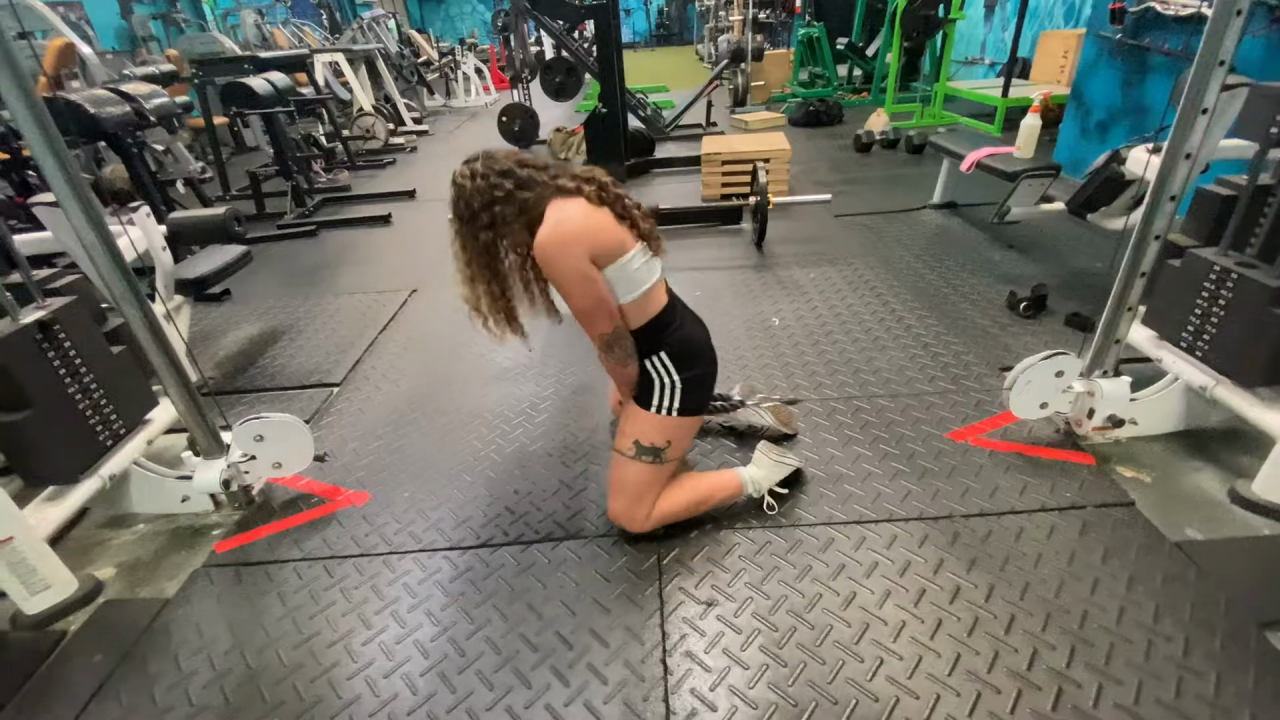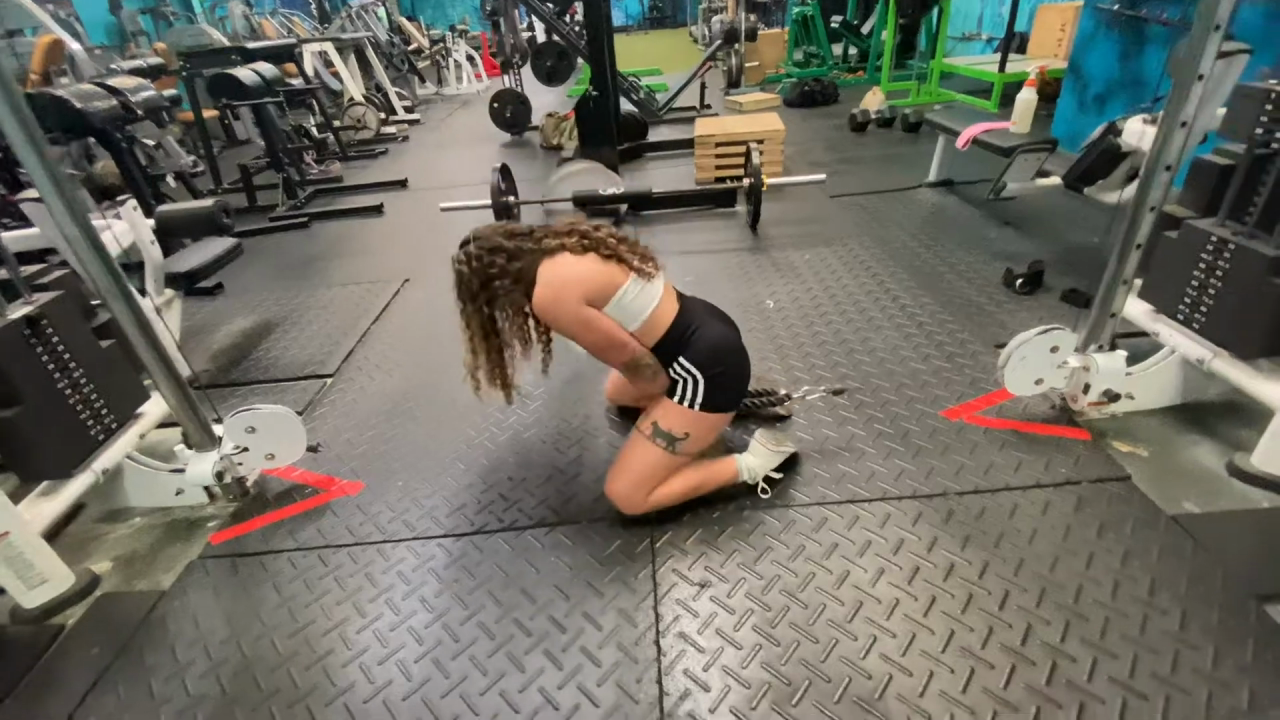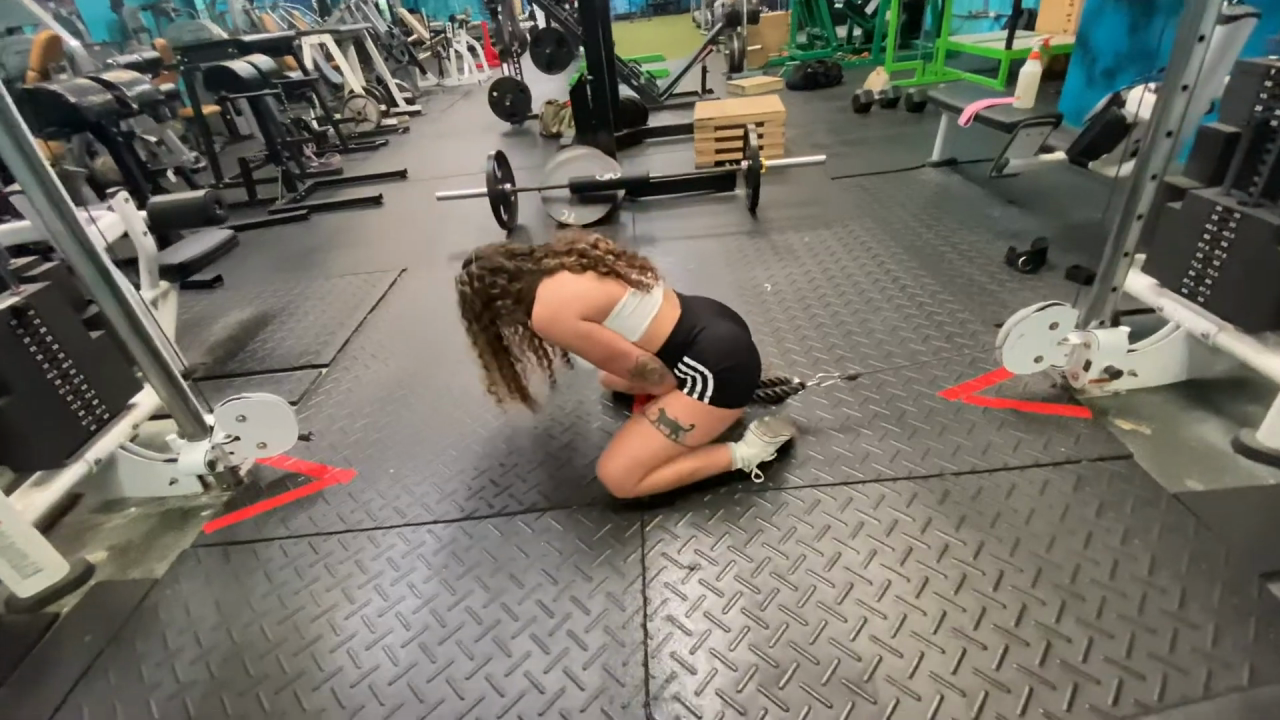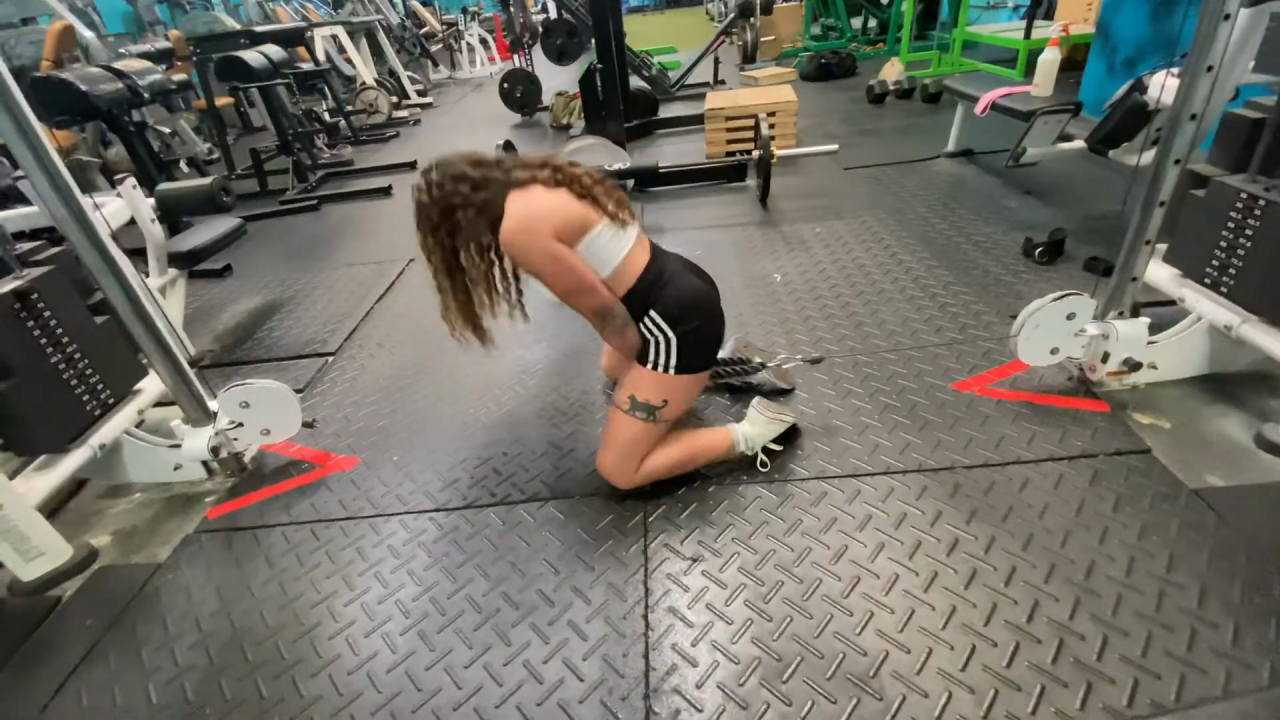
dt=0.4s
person 1, frame 1
left shoulder: (554, 237)
right shoulder: (571, 196)
left elbow: (607, 332)
left wrist: (628, 391)
right wrist: (629, 393)
left hip: (675, 363)
right hip: (677, 337)
left knee: (630, 513)
right knee: (624, 412)
left ankle: (756, 477)
person 1, frame 2
left shoulder: (551, 295)
right shoulder: (560, 244)
left elbow: (631, 360)
left wrist: (671, 407)
left hip: (708, 367)
right hip: (706, 329)
left knee: (626, 495)
right knee: (617, 394)
left ankle: (750, 464)
right ankle: (734, 401)
person 1, frame 3
left shoulder: (549, 314)
right shoulder: (561, 256)
left elbow: (640, 369)
left wrist: (680, 401)
left hip: (718, 366)
right hip: (713, 322)
left knee: (616, 476)
right knee: (612, 379)
left ankle: (746, 450)
person 1, frame 4
left shoulder: (520, 225)
right shoulder: (536, 182)
left elbow: (600, 309)
left wrist: (636, 361)
left hip: (676, 319)
right hip: (679, 286)
left knee: (618, 468)
right knee: (617, 377)
left ankle: (746, 433)
